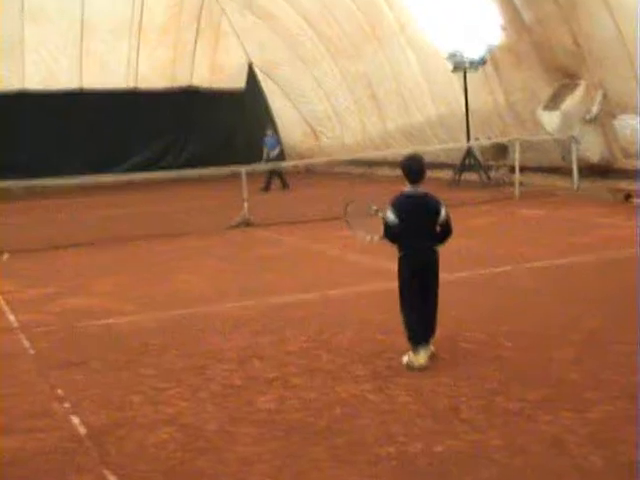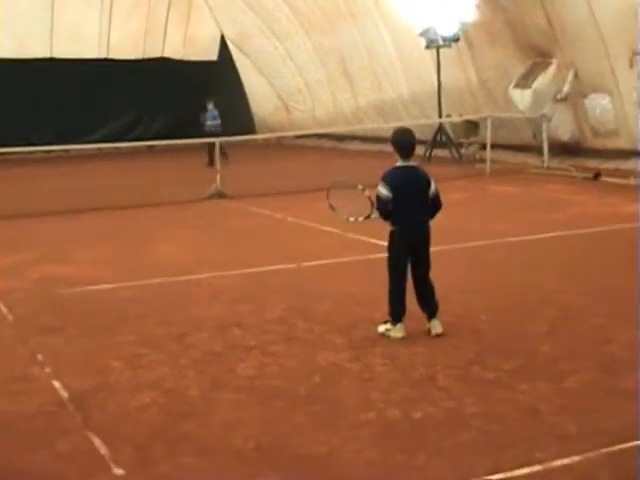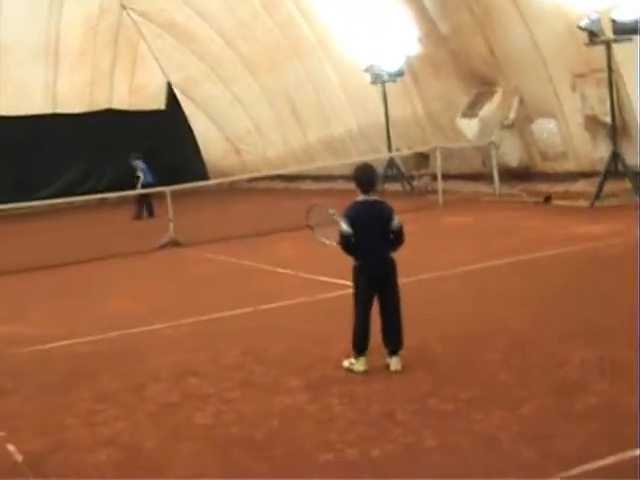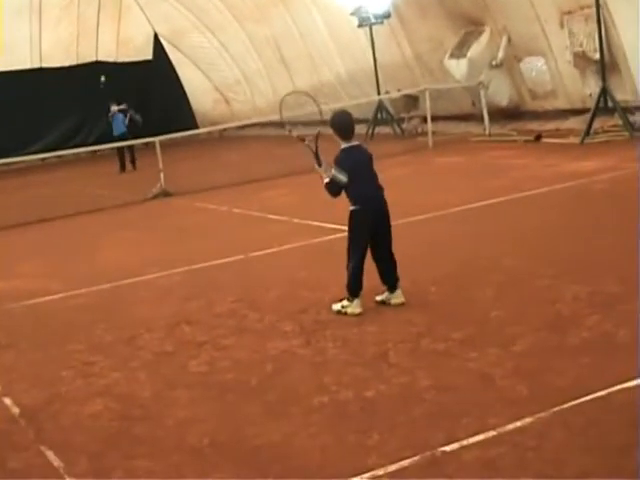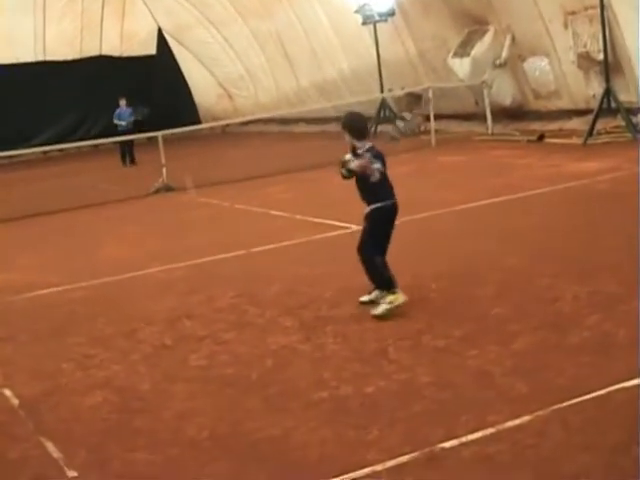
dt=0.7s
person 1, frame 1
left shoulder: (397, 203)
right shoulder: (434, 202)
left elbow: (390, 233)
right elbow: (446, 230)
left hip: (408, 258)
right hip: (429, 257)
left knee: (408, 304)
right knee: (428, 301)
left ankle: (419, 350)
right ankle: (426, 343)
person 1, frame 2
left shoulder: (389, 177)
right shoulder: (424, 176)
left elbow: (383, 208)
right elbow: (436, 204)
left wrist: (393, 219)
left hip: (400, 234)
right hip: (421, 233)
left knee: (397, 278)
right knee: (422, 276)
left ankle: (396, 324)
right ankle: (433, 320)
person 1, frame 3
left shoulder: (351, 212)
right shoulder: (386, 209)
left elbow: (345, 243)
right elbow: (398, 238)
left hip: (363, 268)
right hip: (385, 266)
left knee: (362, 312)
right knee: (391, 310)
left ankle: (359, 358)
right ankle: (394, 356)
person 1, frame 4
left shoulder: (342, 159)
right shoulder: (364, 152)
left elbow: (334, 191)
left wrist: (326, 179)
right wrist: (334, 176)
left hip: (362, 210)
right hip: (379, 205)
left knee: (355, 254)
right knee: (383, 250)
left ankle: (352, 301)
right ankle: (394, 291)
person 1, frame 5
left shoulder: (374, 155)
right shoulder: (355, 154)
left elbow: (379, 182)
right elbow: (345, 172)
left wrist: (368, 170)
right wrist: (354, 166)
left hip: (382, 208)
right hip: (376, 208)
left knee: (371, 251)
right knee: (365, 249)
left ankle: (392, 293)
right ankle: (382, 289)
